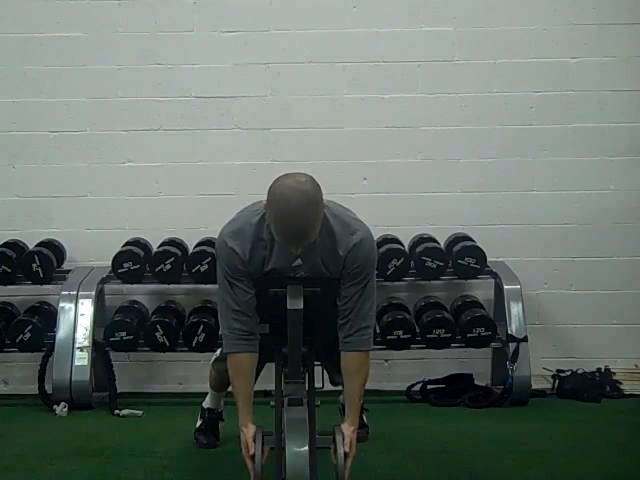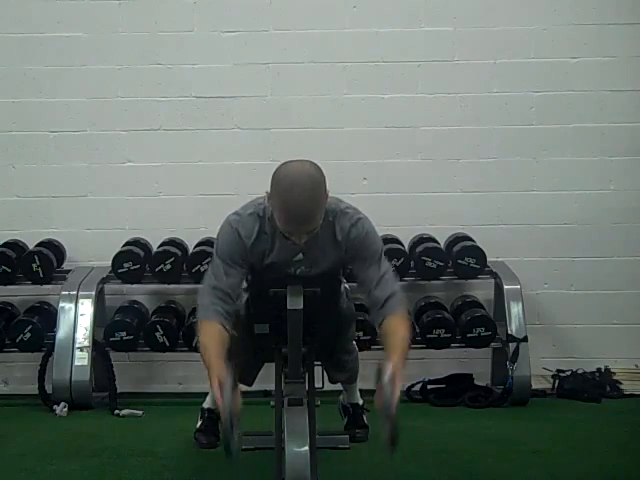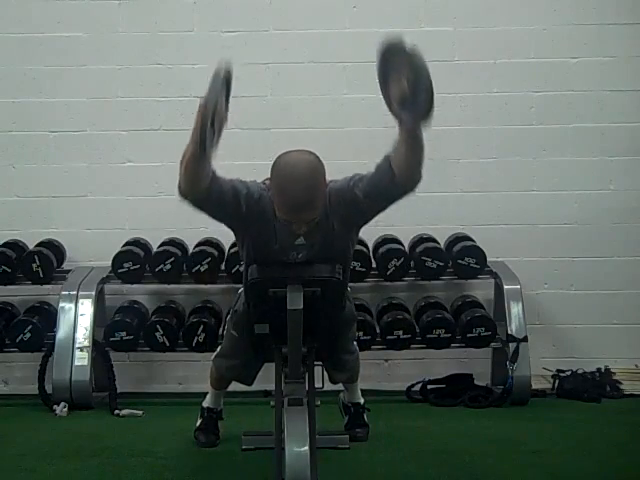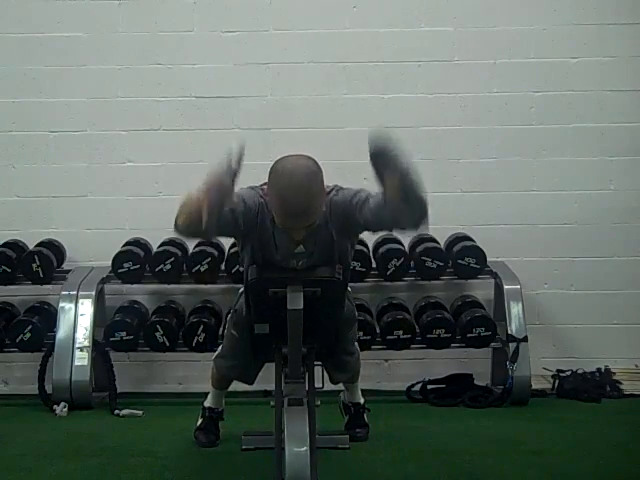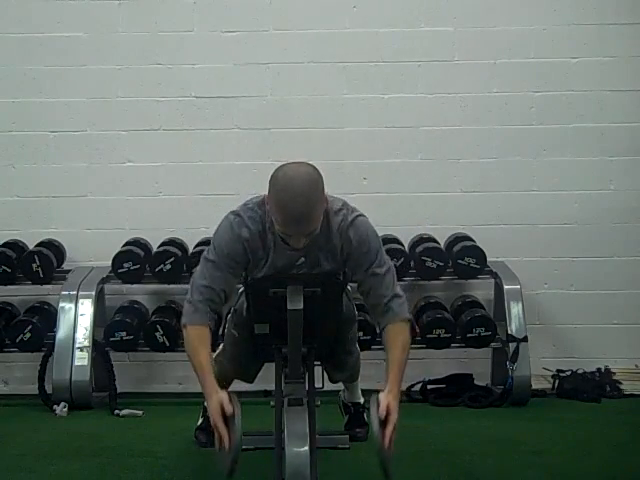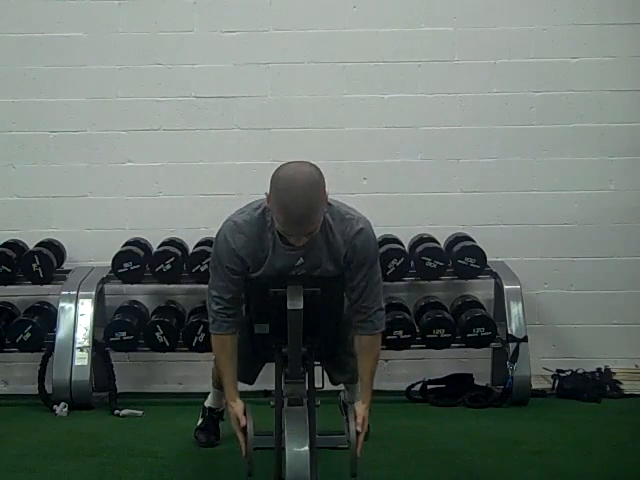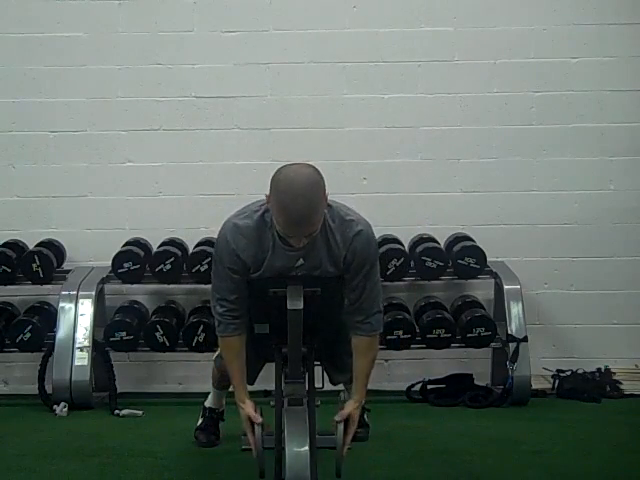
dt=0.4s
person 1, frame 1
left shoulder: (355, 239)
right shoulder: (235, 238)
left elbow: (356, 332)
right elbow: (239, 333)
left wrist: (351, 420)
right wrist: (246, 422)
right hip: (258, 307)
right knee: (228, 357)
left ankle: (348, 405)
right ankle: (211, 407)
person 1, frame 2
left shoulder: (352, 226)
right shoulder: (242, 227)
left elbow: (385, 294)
right elbow: (214, 301)
left wrist: (395, 365)
right wrist: (217, 374)
left knee: (345, 362)
right knee: (230, 358)
left ankle: (352, 401)
right ankle: (212, 406)
person 1, frame 3
left shoulder: (346, 202)
right shoulder: (249, 205)
left elbow: (404, 178)
right elbow: (193, 189)
left wrist: (408, 119)
right wrist: (203, 133)
left knee: (345, 365)
right knee: (228, 365)
left ankle: (353, 401)
right ankle: (211, 407)
person 1, frame 4
left shoulder: (344, 204)
right shoulder: (249, 205)
left elbow: (412, 213)
right elbow: (185, 224)
left wrist: (401, 187)
right wrist: (205, 202)
left knee: (346, 362)
right knee: (230, 361)
left ankle: (353, 402)
right ankle: (212, 406)
person 1, frame 5
left shoulder: (352, 226)
right shoulder: (238, 227)
left elbow: (389, 304)
right elbow: (199, 305)
left wrist: (393, 387)
right wrist: (211, 389)
left knee: (345, 360)
right knee: (231, 360)
left ankle: (352, 400)
right ankle: (209, 406)
person 1, frame 6
left shoulder: (355, 232)
right shoulder: (236, 234)
left elbow: (368, 317)
right elbow: (223, 315)
left wrist: (363, 399)
right wrist: (233, 397)
left knee: (348, 363)
right knee: (231, 359)
left ankle: (349, 398)
right ankle: (213, 405)
person 1, frame 7
left shoulder: (355, 234)
right shoulder: (237, 233)
left elbow: (366, 317)
right elbow: (229, 317)
left wrist: (358, 399)
right wrist: (242, 397)
left knee: (346, 361)
right knee: (229, 362)
left ankle: (347, 398)
right ankle: (213, 406)
